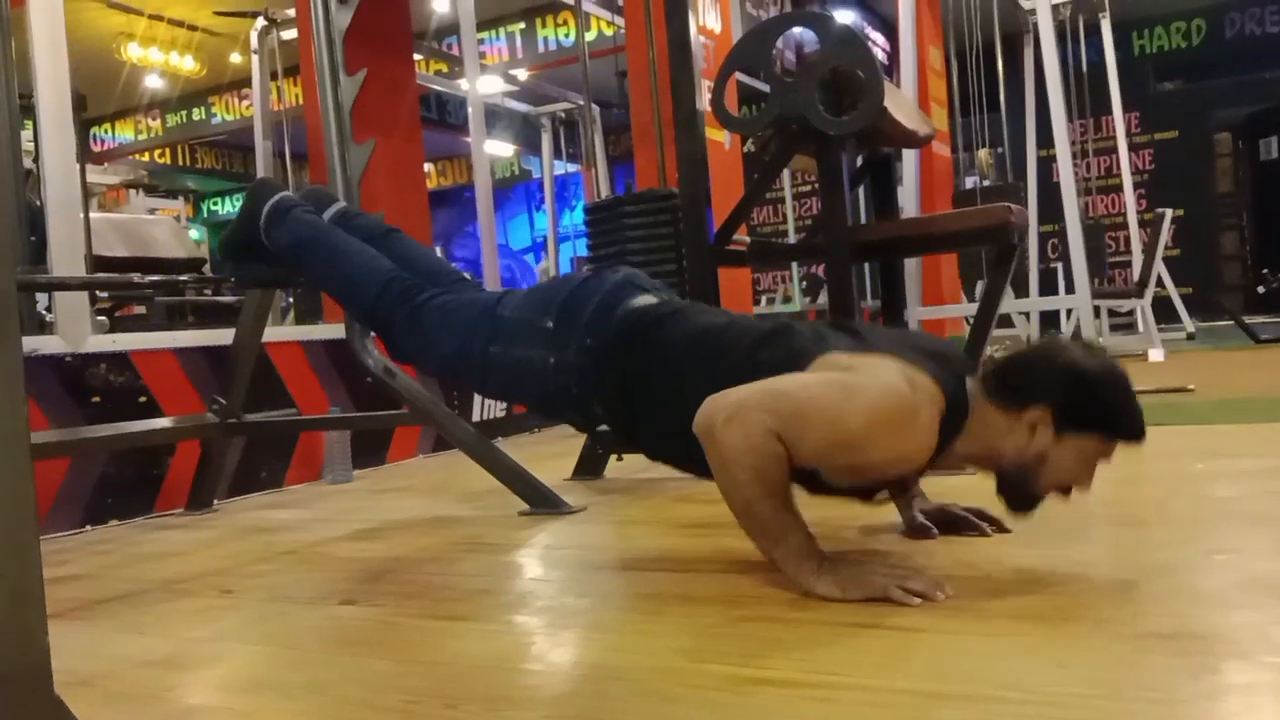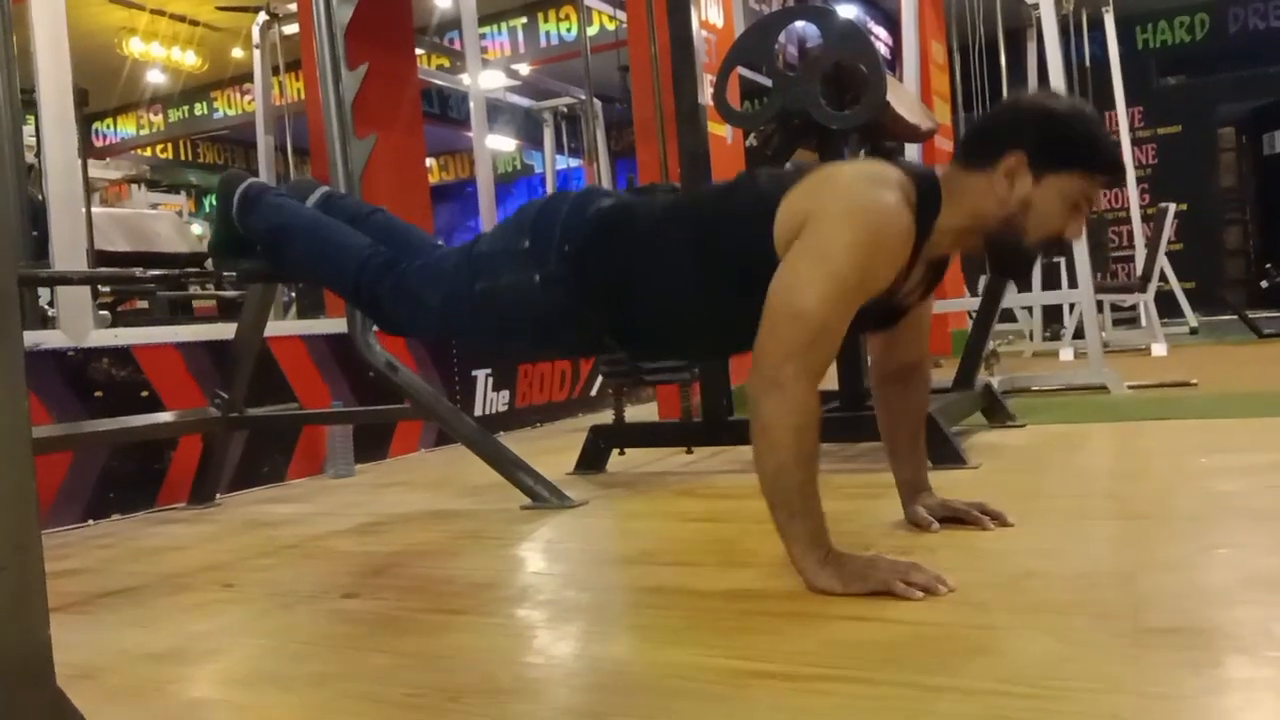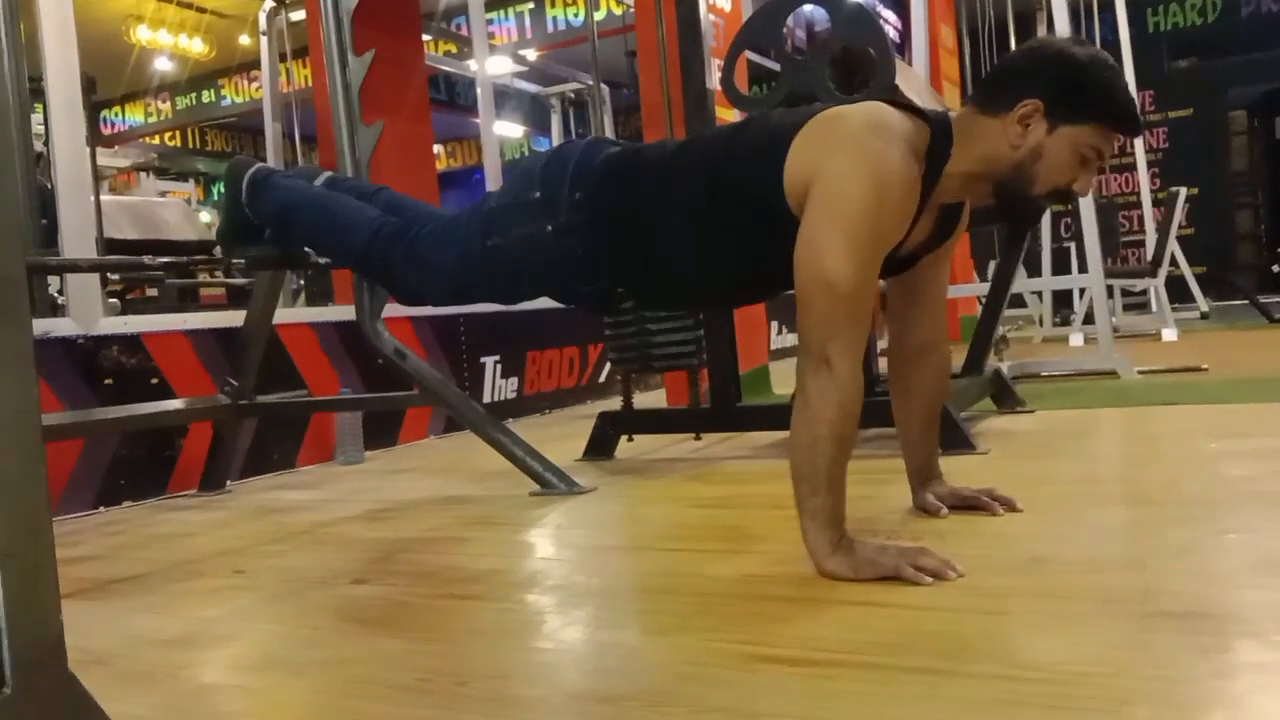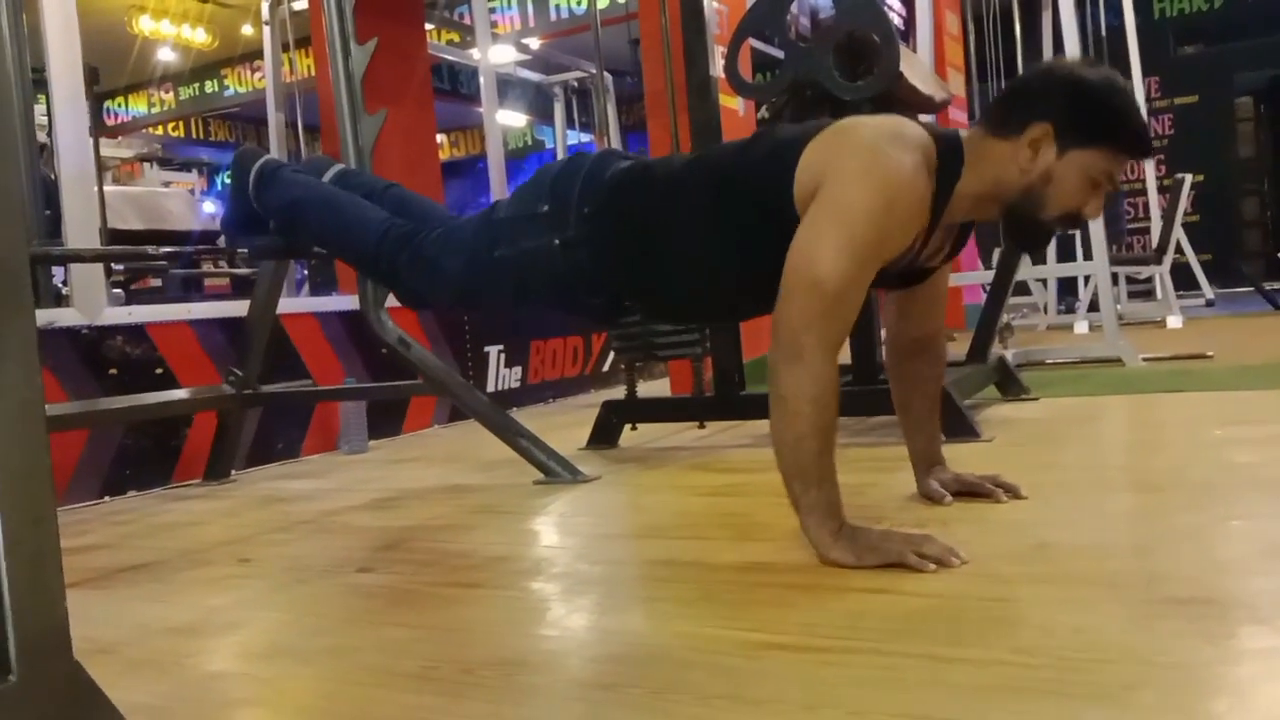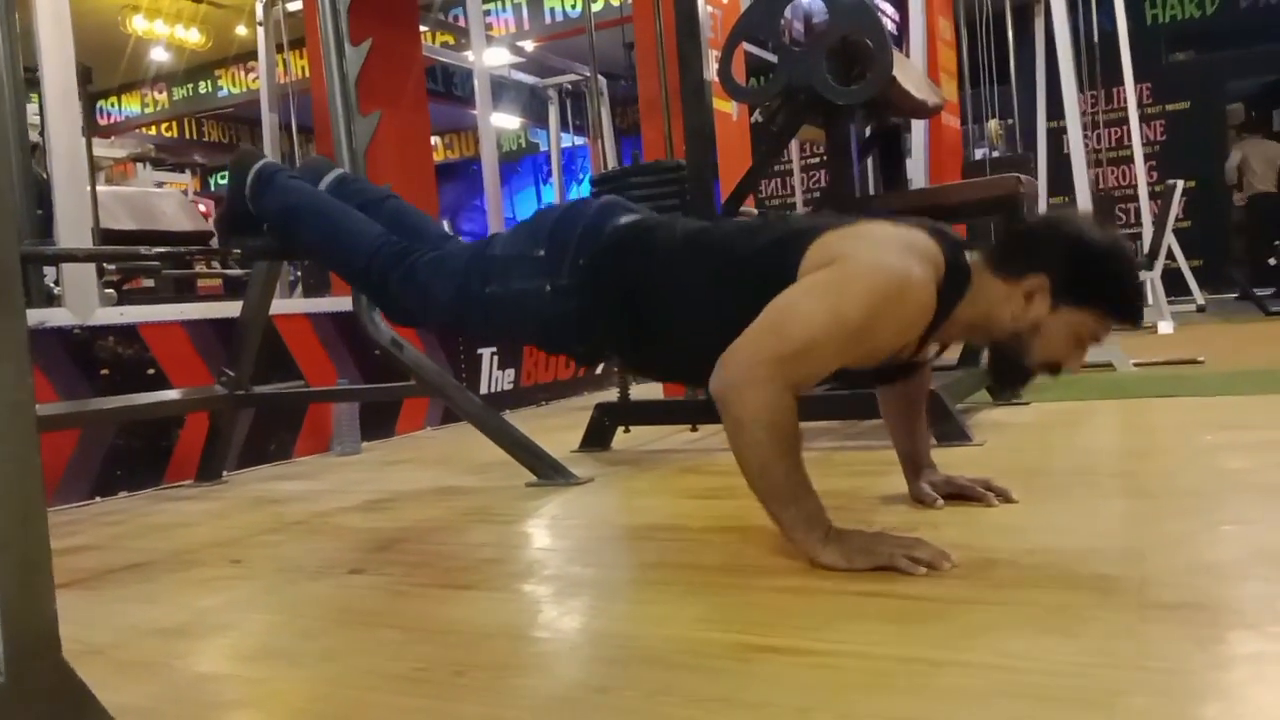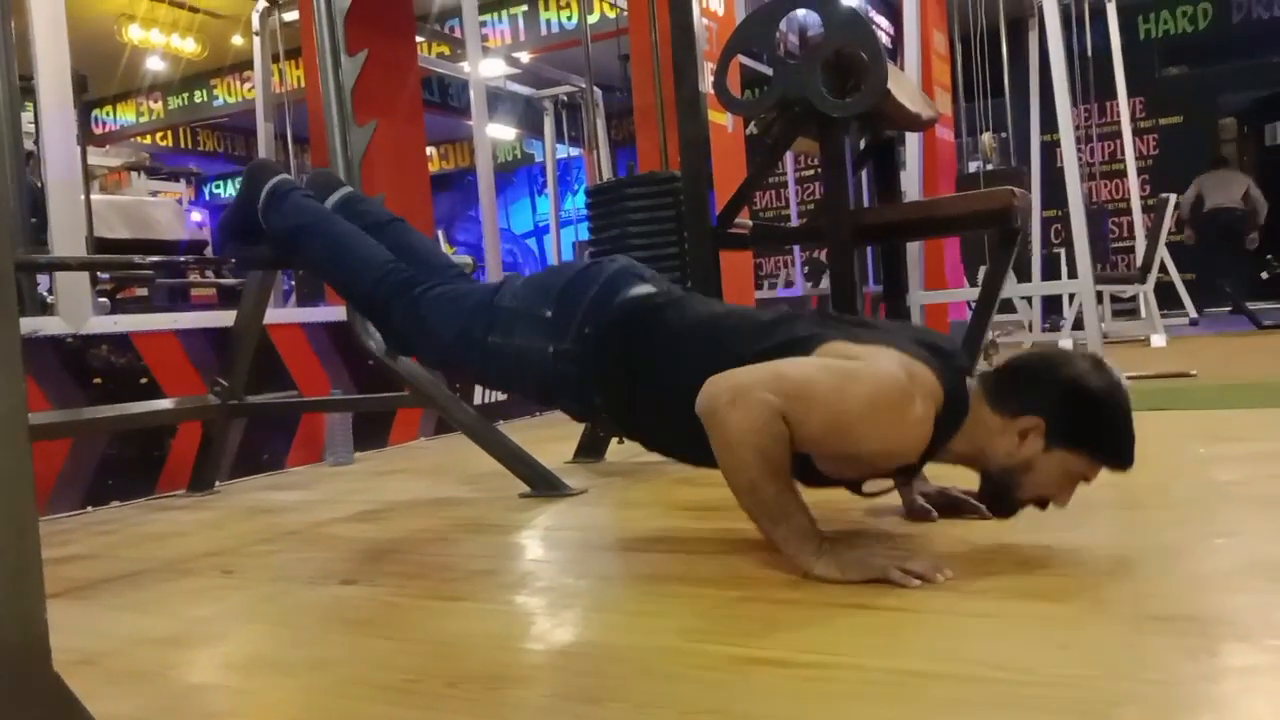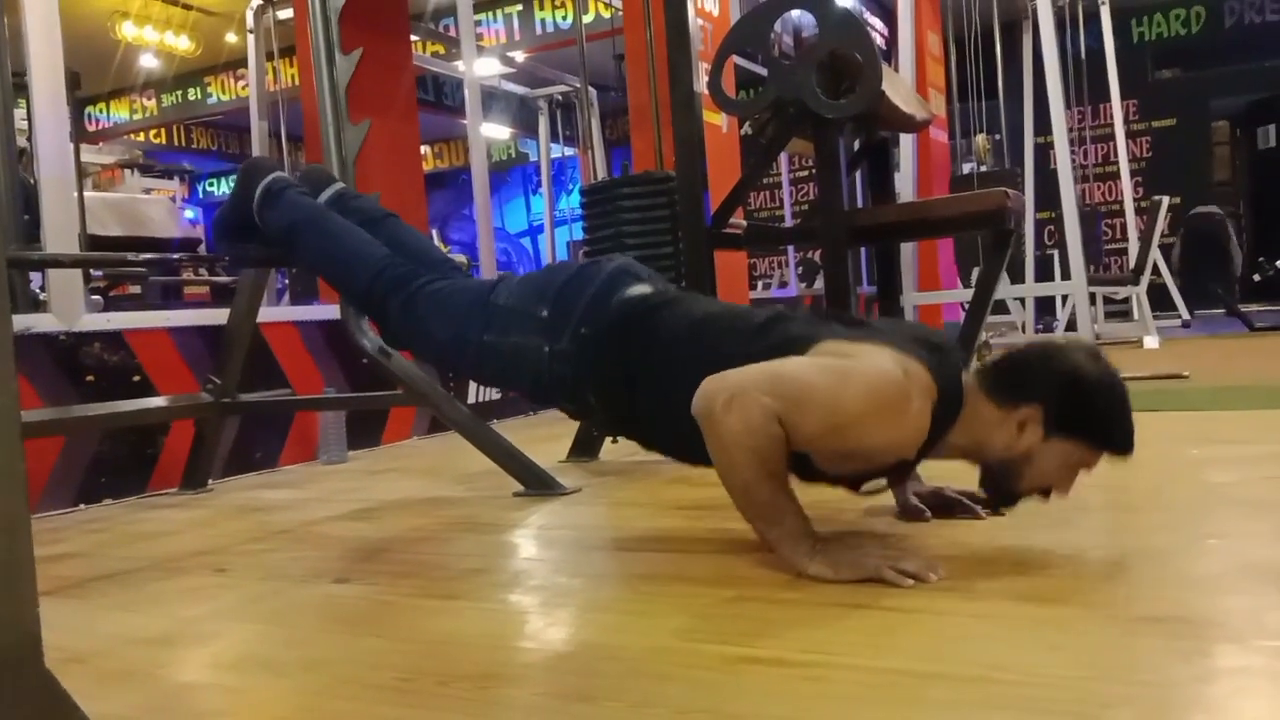
dt=0.4s
person 1, frame 1
left shoulder: (953, 380)
right shoulder: (906, 418)
right elbow: (730, 421)
left wrist: (910, 501)
right wrist: (813, 568)
left hip: (644, 320)
right hip: (594, 350)
left knee: (451, 301)
right knee: (413, 318)
left ankle: (324, 214)
right ankle: (277, 220)
person 1, frame 2
left shoulder: (931, 227)
right shoulder: (876, 218)
left elbow: (900, 365)
right elbow: (782, 381)
left wrist: (917, 494)
right wrist: (818, 560)
left hip: (619, 265)
right hip: (574, 264)
left knee: (423, 273)
right knee: (401, 289)
left ankle: (317, 202)
right ankle: (258, 210)
person 1, frame 3
left shoulder: (947, 191)
right shoulder: (877, 162)
left elbow: (920, 341)
right elbow: (829, 359)
left wrist: (925, 480)
right wrist: (830, 544)
left hip: (623, 242)
right hip: (581, 214)
left knee: (422, 253)
right knee: (410, 262)
left ankle: (318, 185)
right ankle: (264, 194)
person 1, frame 4
left shoulder: (954, 203)
right shoulder: (890, 178)
left elbow: (917, 337)
right elbow: (801, 352)
left wrist: (930, 467)
right wrist: (830, 534)
left hip: (630, 249)
right hip: (589, 227)
left knee: (433, 248)
right knee: (415, 264)
left ankle: (330, 178)
right ankle: (269, 185)
person 1, frame 5
left shoulder: (941, 289)
right shoulder: (898, 282)
left elbow: (901, 365)
right elbow: (746, 378)
left wrist: (920, 470)
right wrist: (820, 539)
left hip: (633, 262)
right hip: (586, 275)
left knee: (435, 268)
right knee: (409, 281)
left ankle: (328, 184)
right ankle: (265, 188)
person 1, frame 6
left shoulder: (944, 376)
right shoulder: (900, 409)
right elbow: (733, 400)
left wrist: (913, 487)
right wrist: (812, 550)
left hip: (639, 310)
right hip: (591, 338)
left knee: (439, 294)
right knee: (414, 309)
left ankle: (330, 198)
right ankle: (275, 200)
person 1, frame 7
left shoulder: (944, 370)
right shoulder: (896, 405)
right elbow: (726, 401)
left wrist: (906, 483)
right wrist: (805, 549)
left hip: (639, 309)
right hip: (588, 337)
left knee: (437, 288)
right knee: (408, 302)
left ankle: (326, 195)
right ankle: (269, 198)
